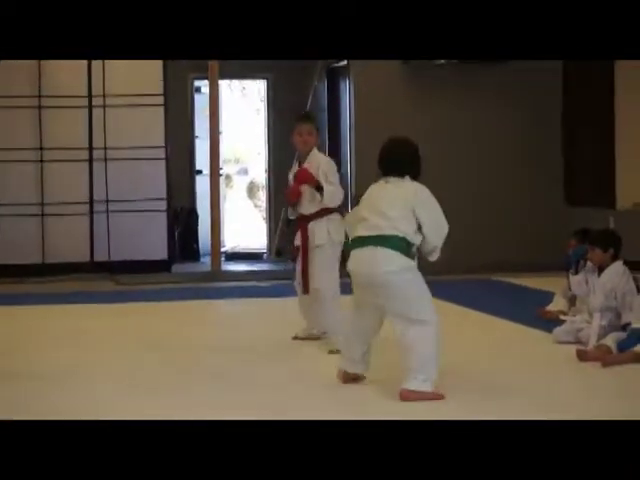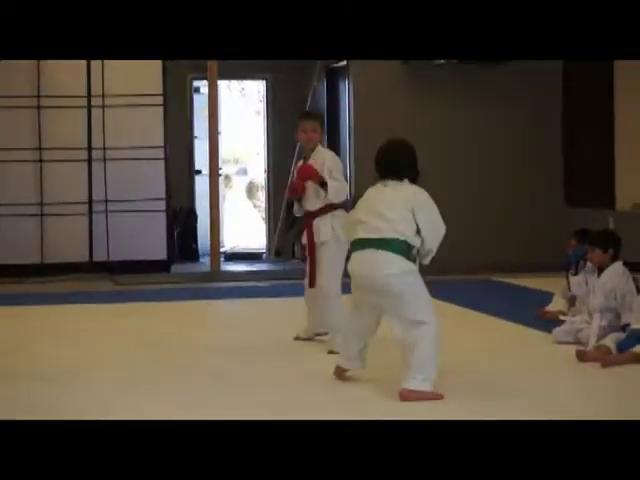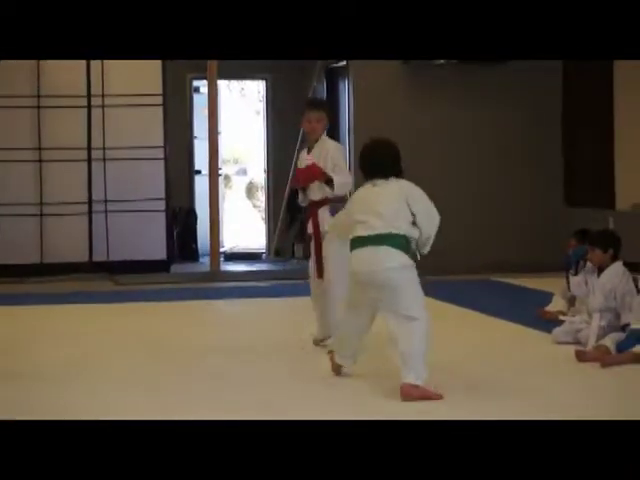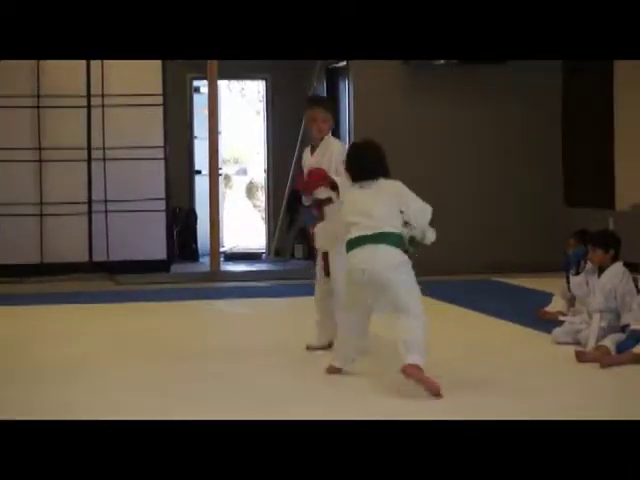
dt=0.1s
person 1, frame 1
left shoulder: (373, 191)
right shoulder: (418, 192)
left elbow: (352, 223)
right elbow: (437, 231)
right wrist: (428, 252)
left hip: (360, 259)
right hip: (392, 261)
left knee: (363, 315)
right knee: (423, 321)
left ankle: (350, 368)
right ankle: (416, 386)
person 1, frame 2
left shoulder: (370, 194)
right shoulder: (416, 194)
left elbow: (350, 226)
right elbow: (434, 233)
right wrist: (422, 254)
left hip: (360, 261)
right hip: (393, 263)
left knee: (362, 315)
right knee: (422, 322)
left ankle: (345, 363)
right ankle: (415, 386)
person 1, frame 3
left shoulder: (359, 195)
right shoulder: (406, 189)
left elbow: (339, 227)
right elbow: (430, 222)
right wrist: (420, 243)
left hip: (360, 258)
right hip: (394, 259)
left knee: (357, 311)
right knee: (412, 319)
left ankle: (340, 358)
right ankle: (411, 383)
person 1, frame 4
left shoulder: (348, 198)
right shoulder: (394, 189)
right elbow: (422, 215)
right wrist: (424, 233)
left hip: (357, 258)
right hip: (389, 255)
left knee: (354, 312)
right knee: (411, 312)
left ankle: (339, 362)
right ankle: (413, 363)
person 2, frame 1
left shoulder: (324, 162)
right shoulder: (295, 169)
left elbow: (336, 197)
left wrist: (317, 185)
right wrist: (292, 203)
left hip: (327, 229)
right hip: (306, 230)
left knee: (323, 285)
right knee: (304, 284)
left ankle: (340, 337)
right ankle: (315, 326)
person 2, frame 2
left shoulder: (329, 158)
right shoulder: (300, 166)
left elbow: (342, 193)
left wrist: (321, 181)
right wrist: (296, 198)
left hip: (331, 226)
right hip: (313, 228)
left knee: (327, 283)
right knee: (312, 282)
left ankle: (341, 338)
right ankle: (317, 325)
person 2, frame 3
left shoulder: (334, 149)
right shoulder: (303, 155)
left elbow: (346, 184)
left wrist: (325, 178)
right wrist: (301, 188)
left hip: (335, 216)
right hip: (316, 218)
left knee: (335, 278)
right knee: (318, 276)
right ankle: (326, 329)
person 2, frame 4
left shoulder: (339, 149)
right shoulder: (307, 153)
left elbow: (349, 186)
left wrist: (331, 182)
left knee: (341, 279)
right knee: (323, 280)
right ankle: (326, 335)
